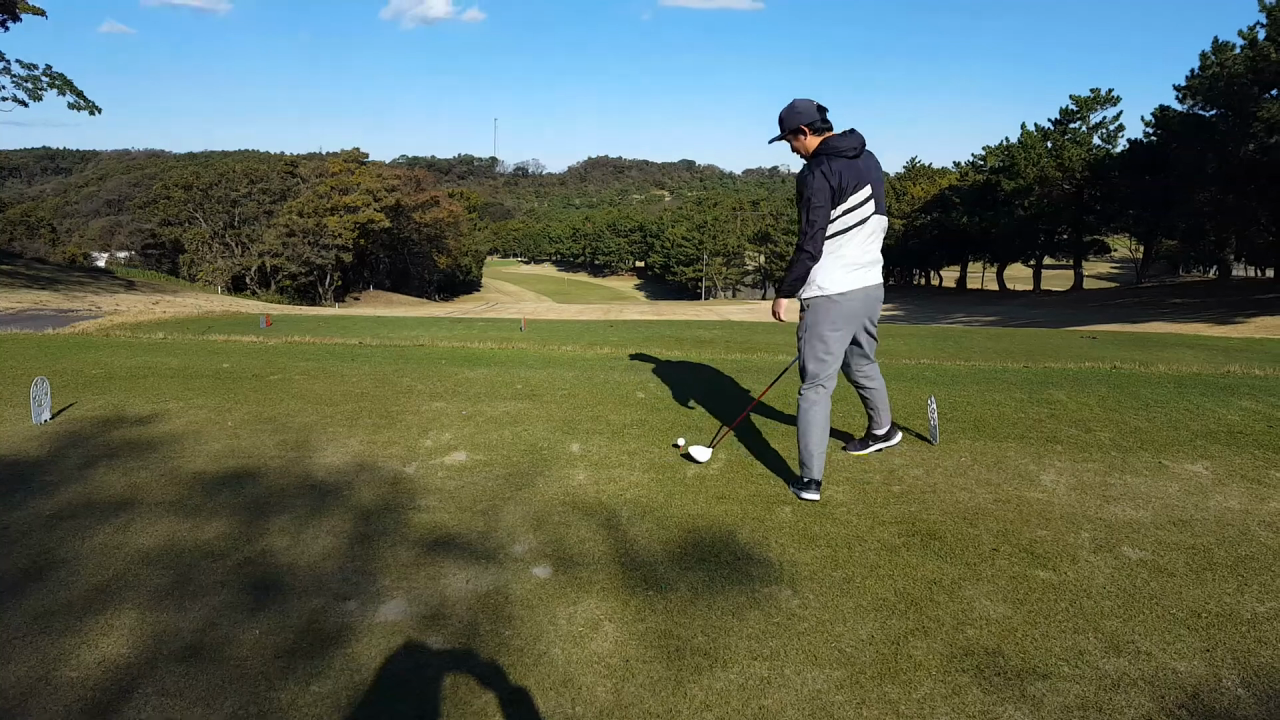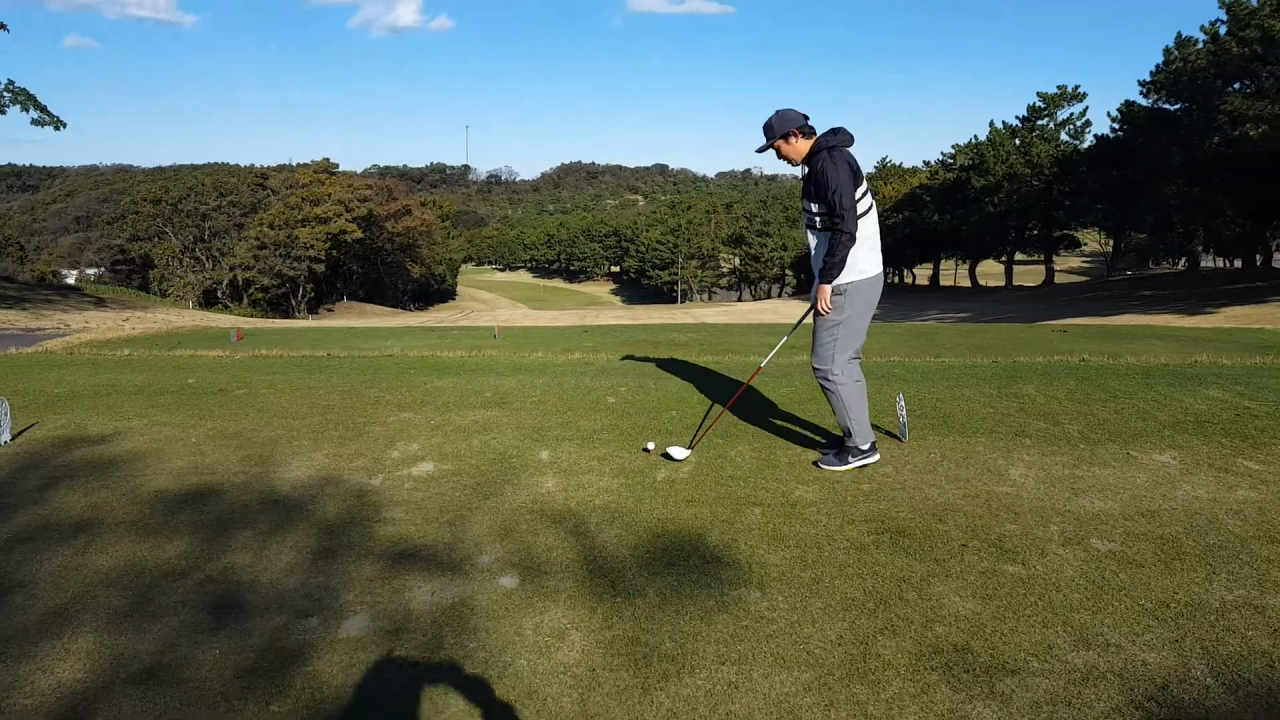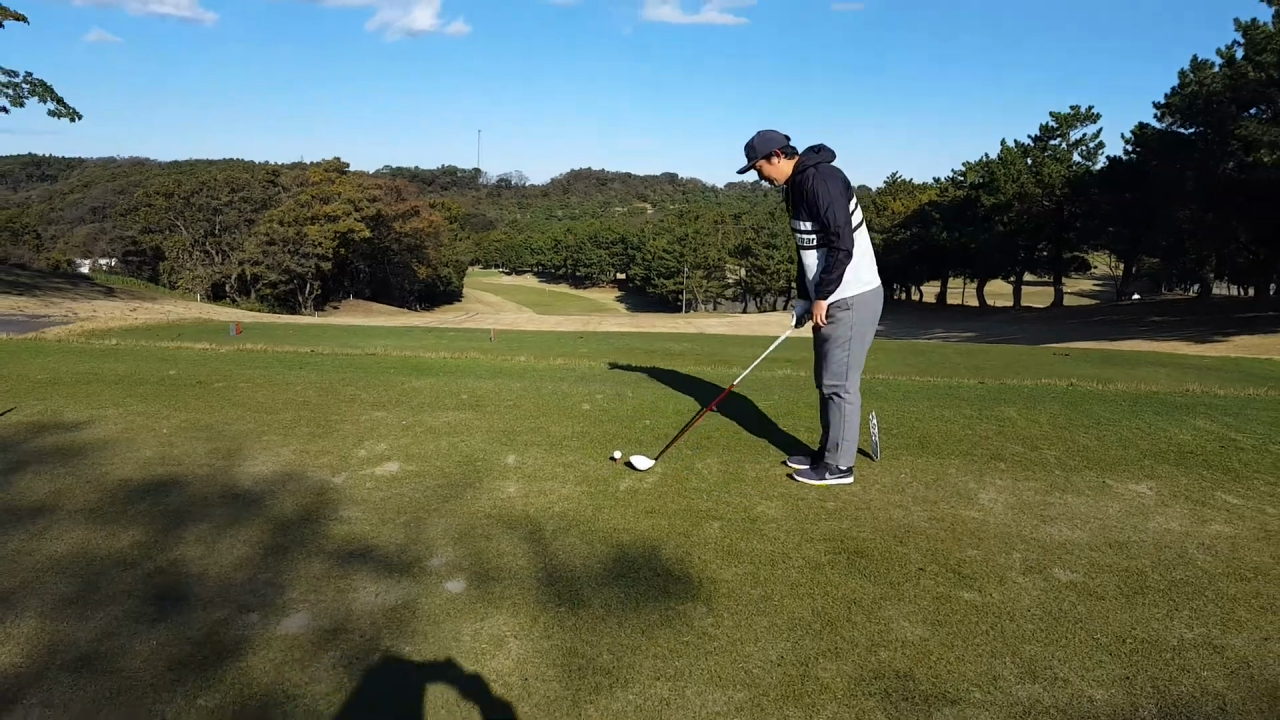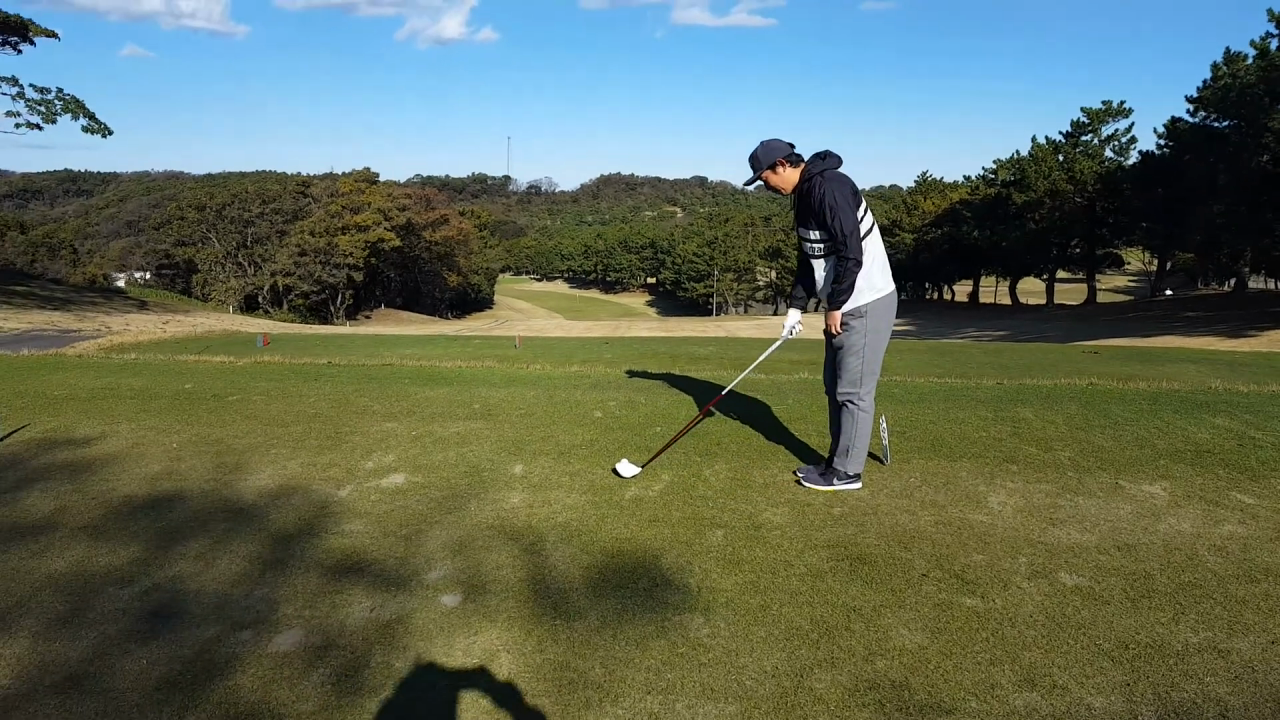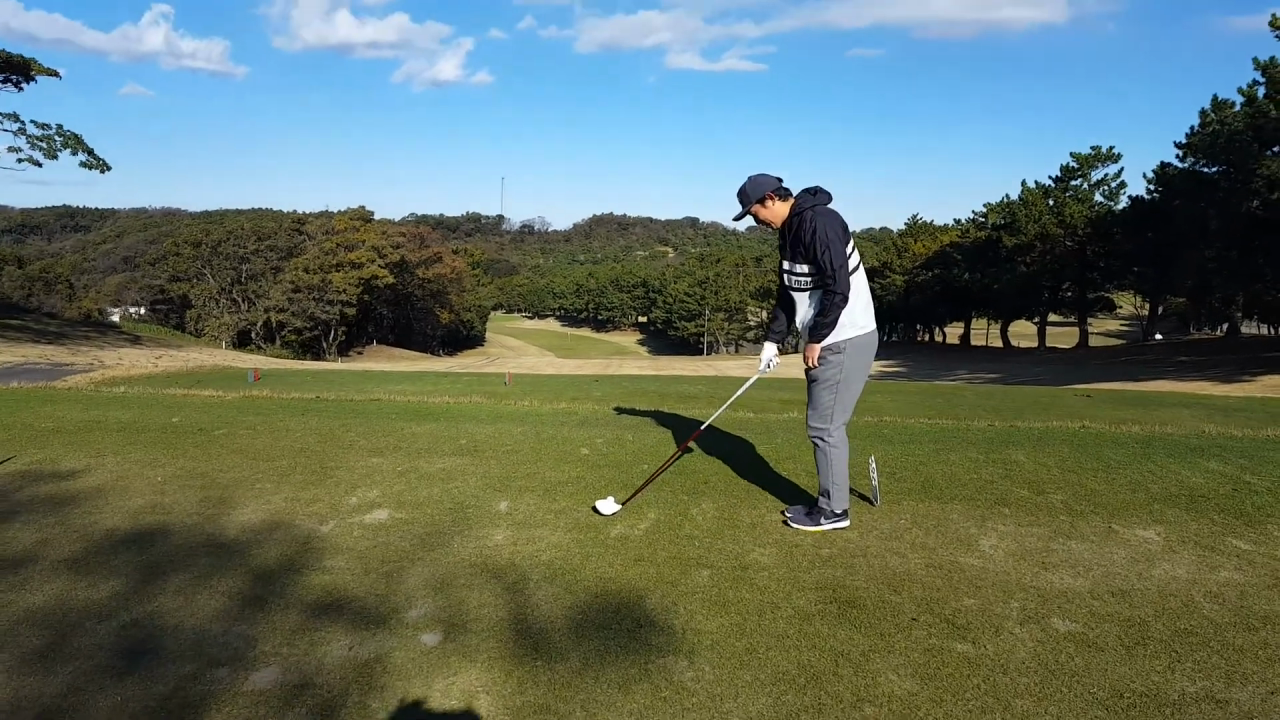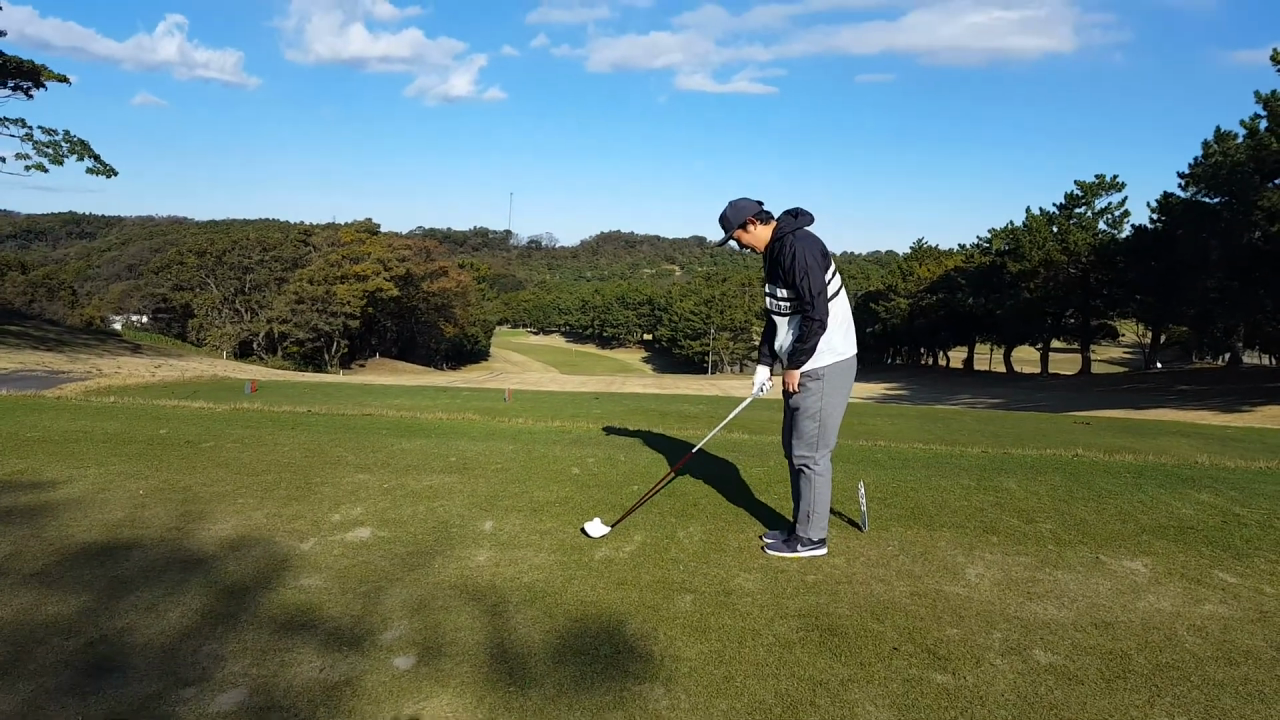
dt=0.4s
person 1, frame 1
left shoulder: (817, 173)
right shoulder: (865, 160)
left elbow: (810, 245)
left wrist: (785, 292)
left hip: (832, 293)
right hip: (870, 285)
left knee: (816, 386)
right knee: (861, 364)
left ankle: (809, 479)
right ankle: (884, 431)
person 1, frame 2
left shoulder: (831, 162)
right shoulder: (821, 164)
left elbow: (846, 230)
left wrist: (825, 282)
right wrist: (823, 280)
left hip: (851, 282)
right hip: (849, 279)
left knee: (828, 365)
right knee: (842, 361)
left ankle: (862, 445)
right ankle: (857, 436)
person 1, frame 3
left shoulder: (822, 180)
right shoulder: (795, 188)
left elbow: (842, 246)
left wrist: (821, 297)
right wrist: (804, 297)
left hip: (852, 296)
right hip: (833, 296)
left knee: (839, 382)
right knee: (827, 379)
left ankle: (839, 465)
right ankle: (827, 452)
person 1, frame 4
left shoulder: (829, 187)
right shoulder: (803, 196)
left elbow: (852, 254)
right elbow: (808, 258)
left wrist: (835, 306)
right wrist: (796, 307)
left hip: (865, 302)
right hip: (845, 302)
left knee: (854, 390)
right knee: (836, 386)
left ankle: (847, 472)
right ankle: (837, 461)
person 1, frame 5
left shoulder: (820, 223)
right shoulder: (789, 231)
left elbow: (838, 290)
right elbow: (787, 292)
left wrist: (814, 339)
right wrist: (772, 340)
left hip: (845, 340)
right hip: (826, 339)
left knee: (825, 425)
right knee: (824, 424)
left ankle: (832, 511)
right ankle: (830, 501)
person 1, frame 6
left shoulder: (799, 247)
right shoulder: (775, 252)
left elbow: (817, 316)
right elbow: (776, 315)
left wrist: (793, 365)
right wrist: (765, 363)
left hip: (824, 365)
right hip: (804, 363)
left knee: (811, 453)
right knee: (794, 449)
left ankle: (812, 538)
right ankle: (802, 525)
